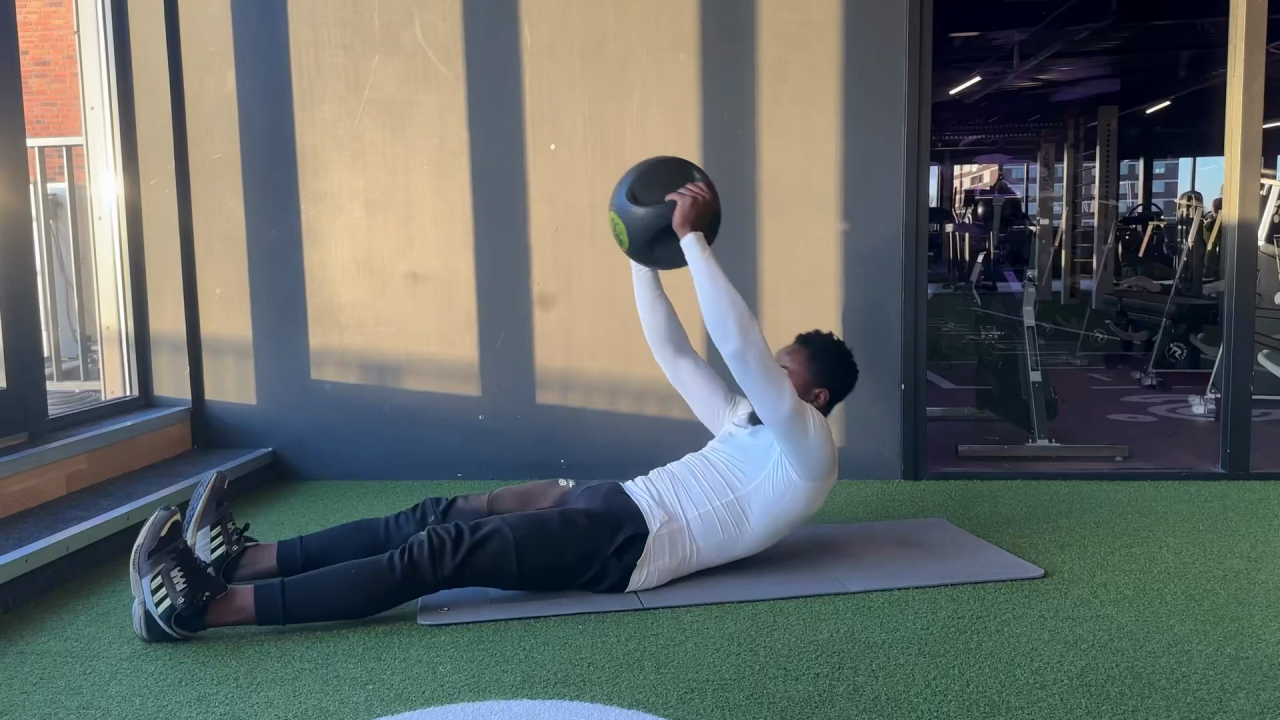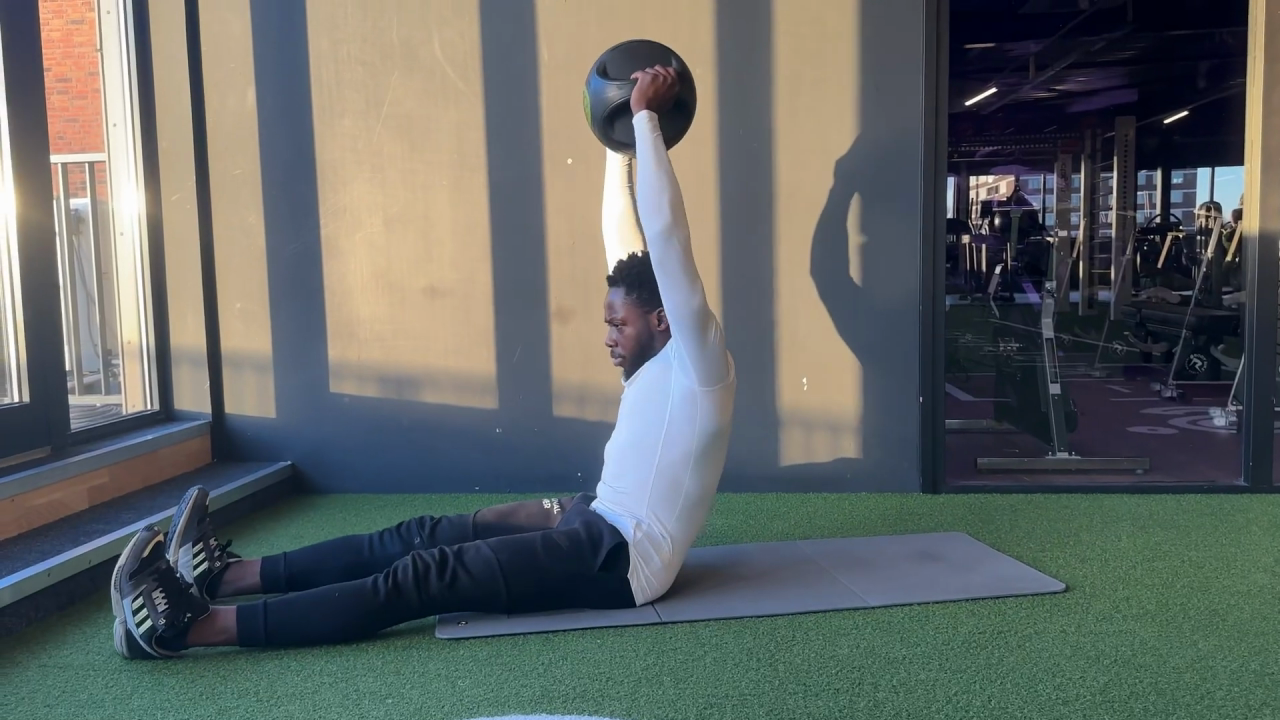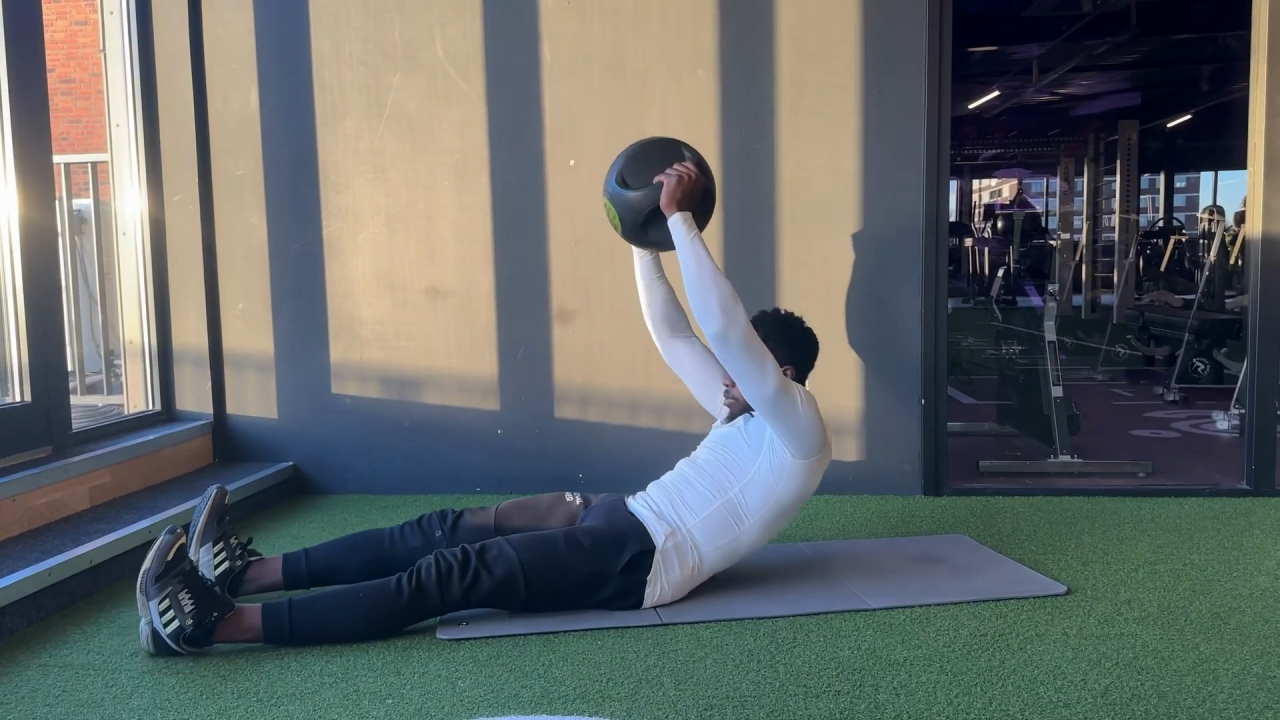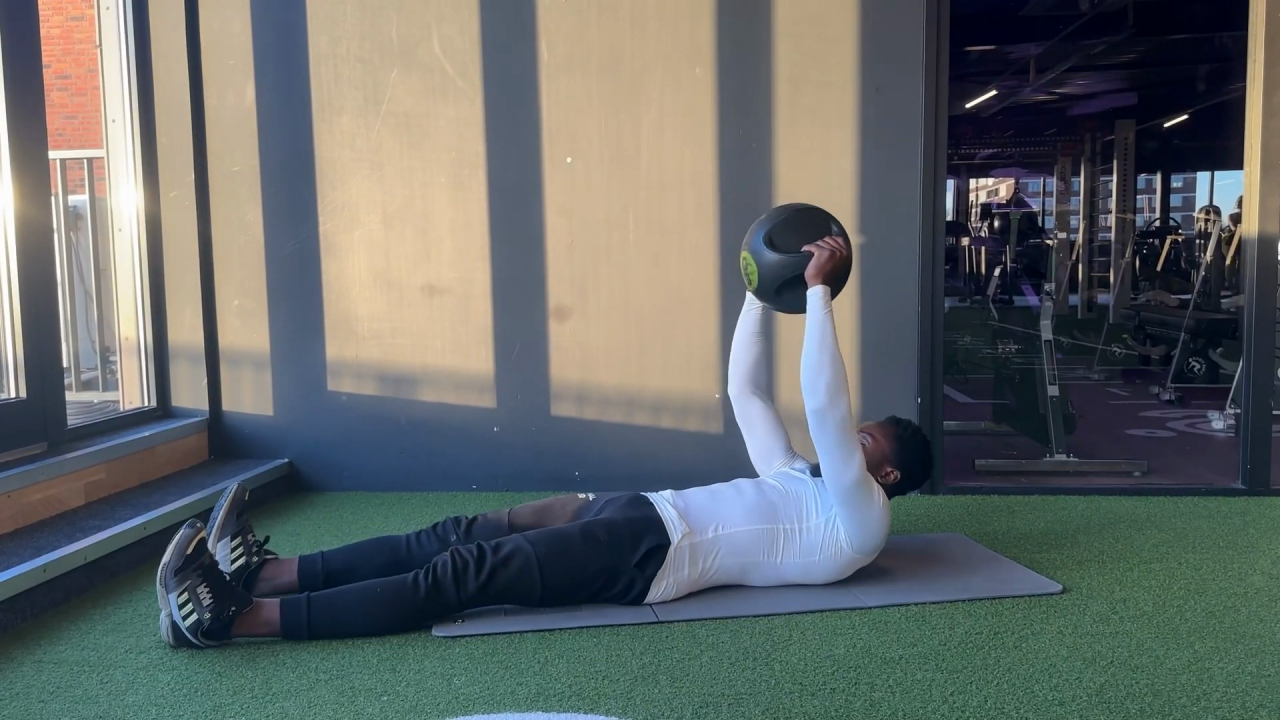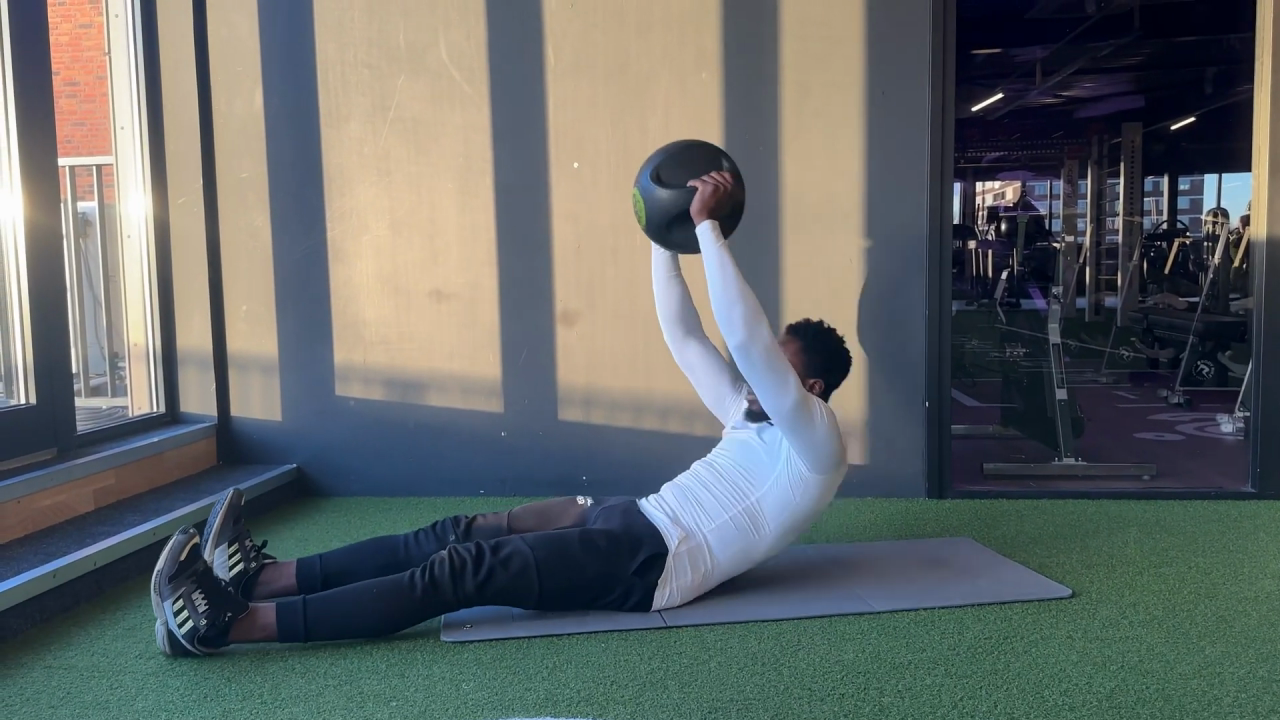
dt=1s
person 1, frame 1
left shoulder: (809, 450)
right shoulder: (751, 424)
left elbow: (746, 352)
right elbow: (674, 355)
left wrist: (692, 238)
right wrist: (646, 252)
left hip: (633, 540)
right hip: (616, 502)
left knee: (443, 553)
right knee: (438, 518)
left ankle: (210, 606)
right ankle: (244, 557)
person 1, frame 2
left shoulder: (699, 360)
right shoulder: (661, 360)
left elbow: (667, 237)
right elbow: (627, 246)
left wrist: (646, 116)
right wrist: (618, 147)
left hip: (623, 559)
right hip: (596, 520)
left knee: (426, 577)
right knee: (421, 537)
right ankle: (228, 574)
person 1, frame 3
left shoulder: (799, 430)
right shoulder: (746, 412)
left elbow: (726, 333)
right elbow: (674, 336)
left wrist: (680, 219)
right wrist: (644, 237)
left hip: (638, 560)
right hip: (616, 517)
left knee: (451, 574)
right knee: (441, 529)
left ankle: (220, 622)
right ankle: (250, 569)
person 1, frame 4
left shoulder: (859, 521)
right shoulder: (797, 481)
left elbow: (826, 407)
right elbow: (745, 393)
left wrist: (818, 290)
right wrist: (760, 293)
left hip: (651, 551)
right hip: (635, 513)
left knee: (466, 571)
right knee: (456, 535)
left ankle: (235, 616)
right ankle: (263, 568)
person 1, frame 5
left shoulder: (817, 443)
right shoulder: (754, 417)
left elbow: (750, 339)
right elbow: (684, 338)
left wrist: (708, 224)
right wrist: (665, 238)
left hip: (652, 560)
right hip: (629, 518)
left knee: (464, 571)
right knee: (457, 535)
left ankle: (229, 622)
right ankle: (262, 575)
